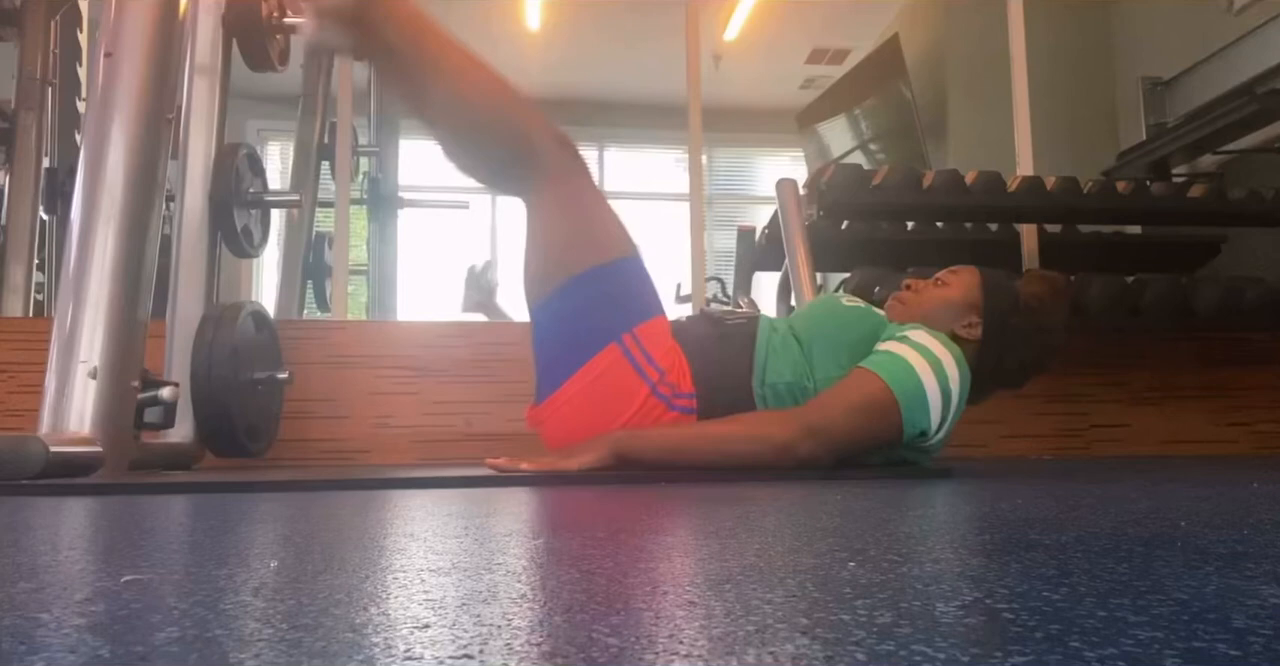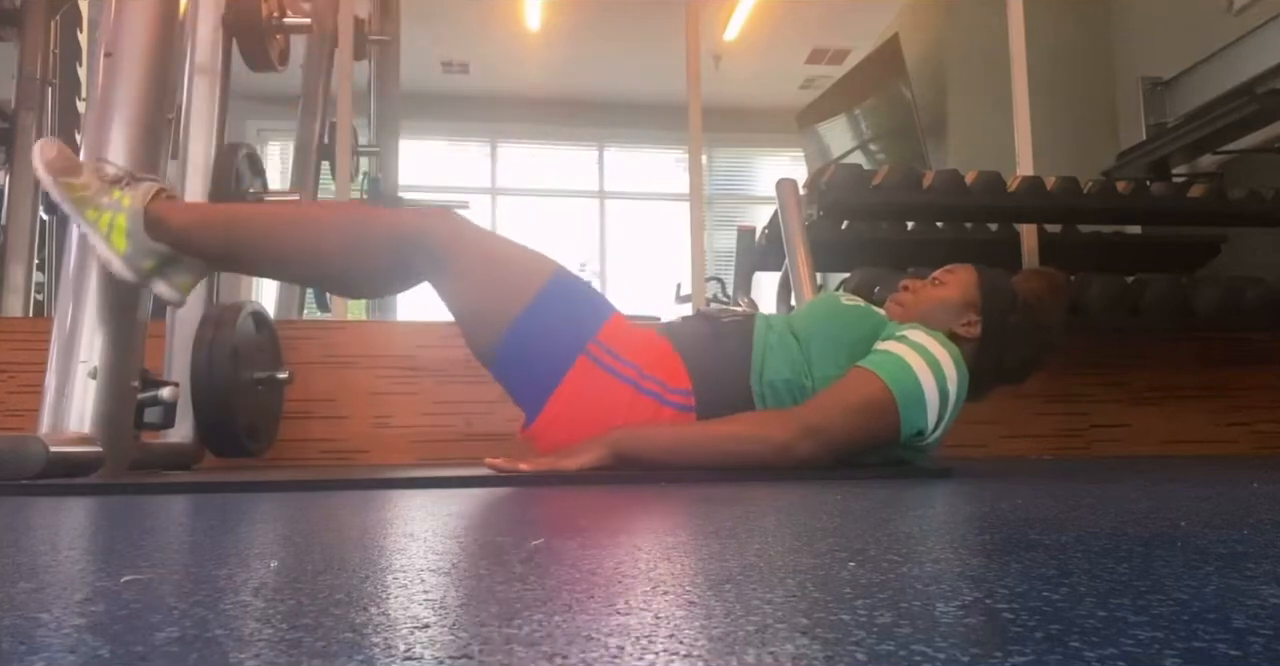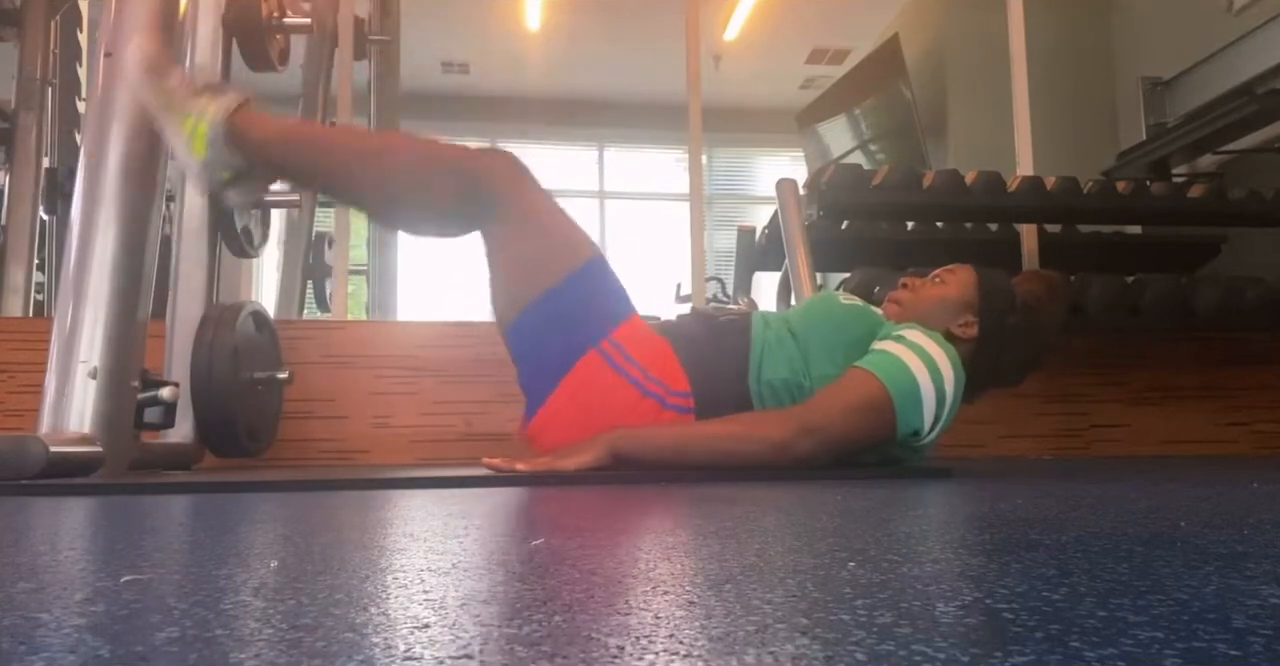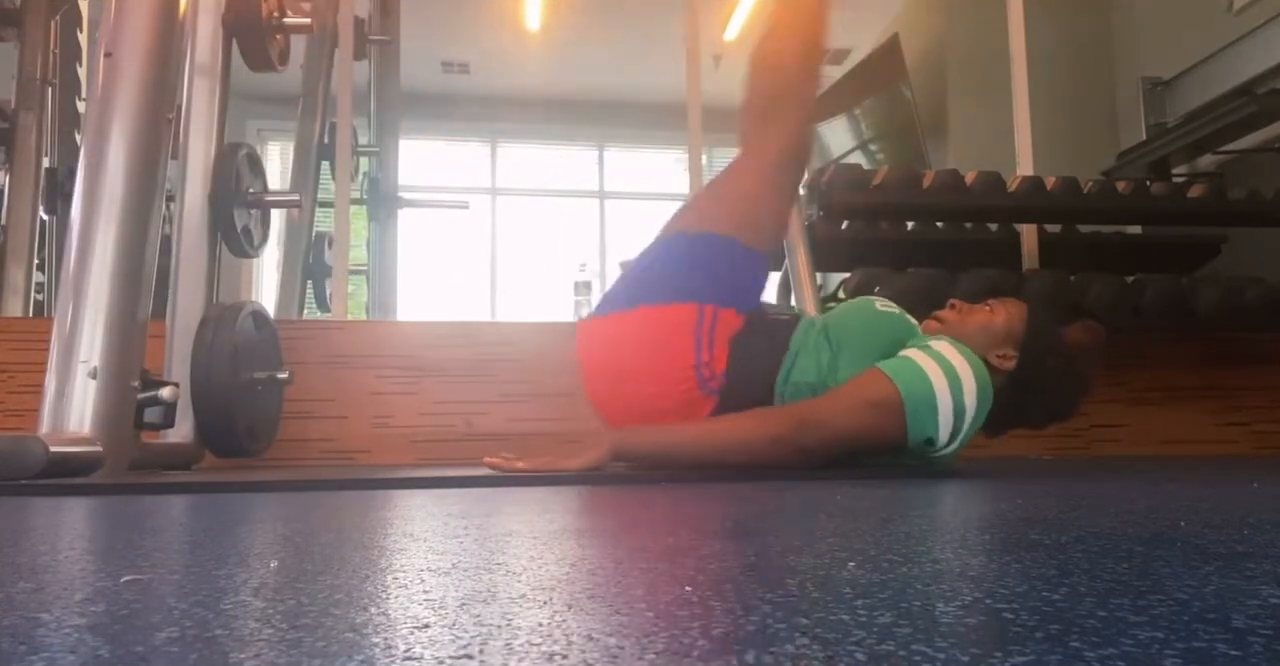
dt=0.5s
person 1, frame 1
left shoulder: (931, 364)
right shoulder: (905, 350)
left elbow: (805, 436)
left wrist: (610, 449)
left hip: (636, 395)
right hip: (649, 384)
left knee: (547, 158)
right knee: (548, 175)
person 1, frame 2
left shoulder: (926, 363)
right shoulder: (895, 349)
left elbow: (800, 435)
left wrist: (609, 445)
left hip: (646, 400)
right hip: (656, 372)
left knee: (434, 231)
right knee: (437, 240)
left ankle: (158, 219)
right ankle: (181, 232)
person 1, frame 3
left shoulder: (923, 364)
right shoulder: (895, 347)
left elbow: (797, 438)
left wrist: (614, 444)
left hip: (640, 402)
right hip: (645, 378)
left knee: (499, 179)
right knee: (502, 195)
left ankle: (234, 133)
right ankle: (252, 150)
person 1, frame 4
left shoulder: (952, 375)
right shoulder: (940, 363)
left elbow: (804, 431)
left wrist: (614, 445)
left hip: (666, 361)
right hip: (677, 362)
left knee: (778, 139)
